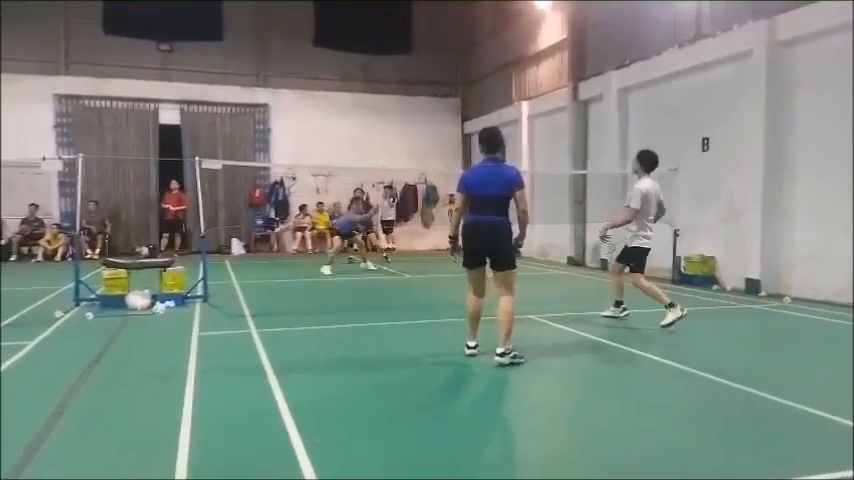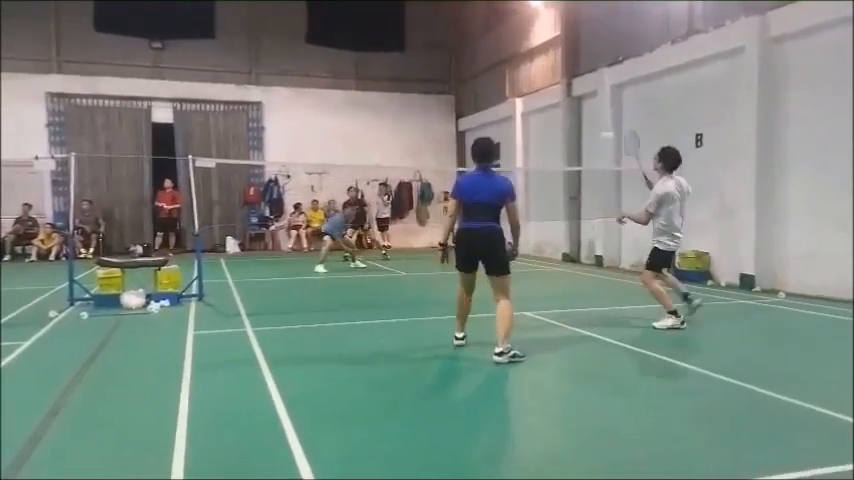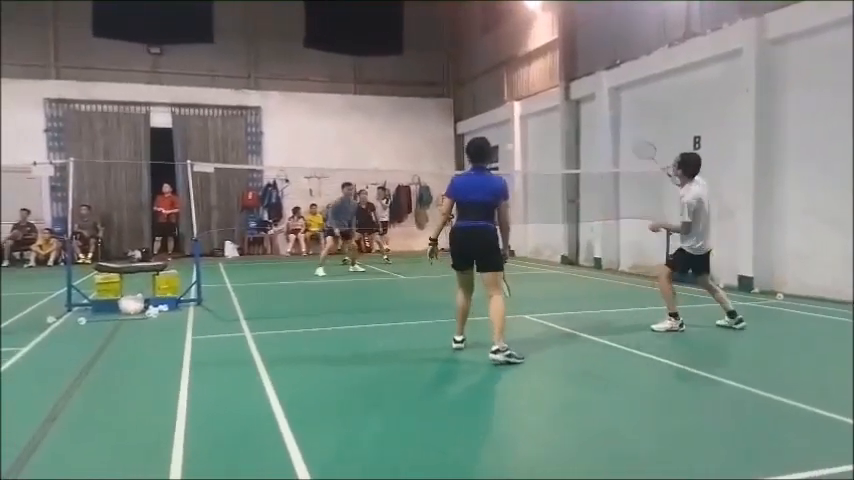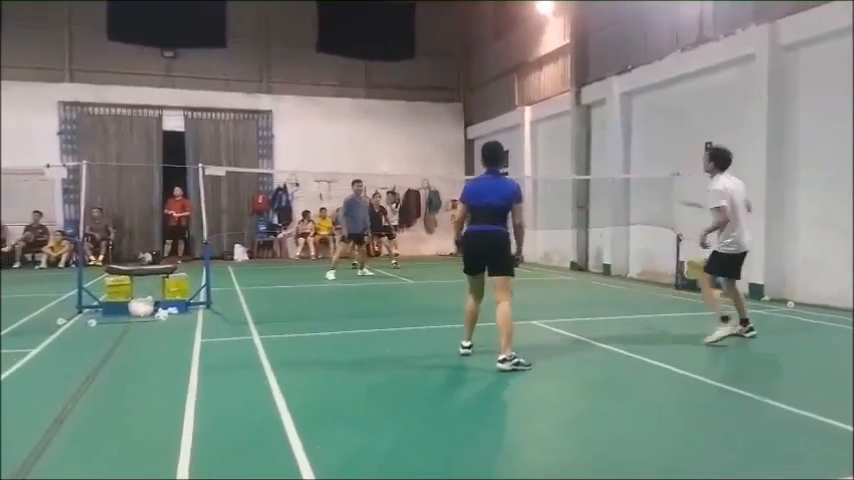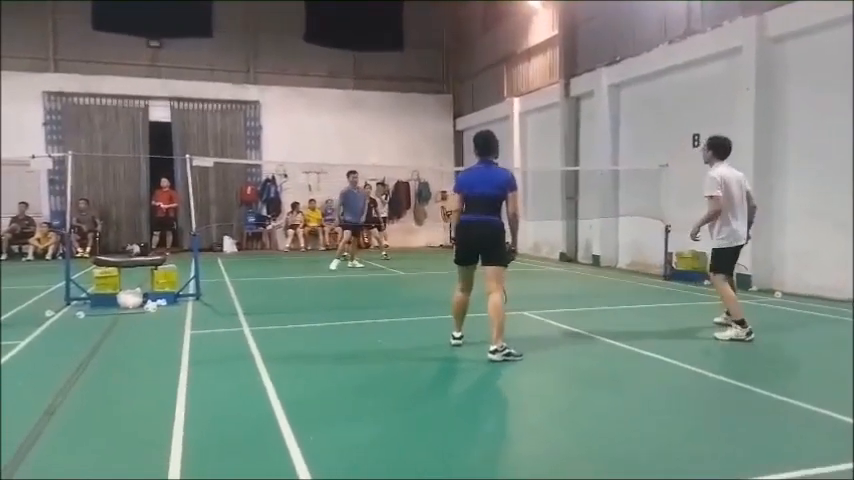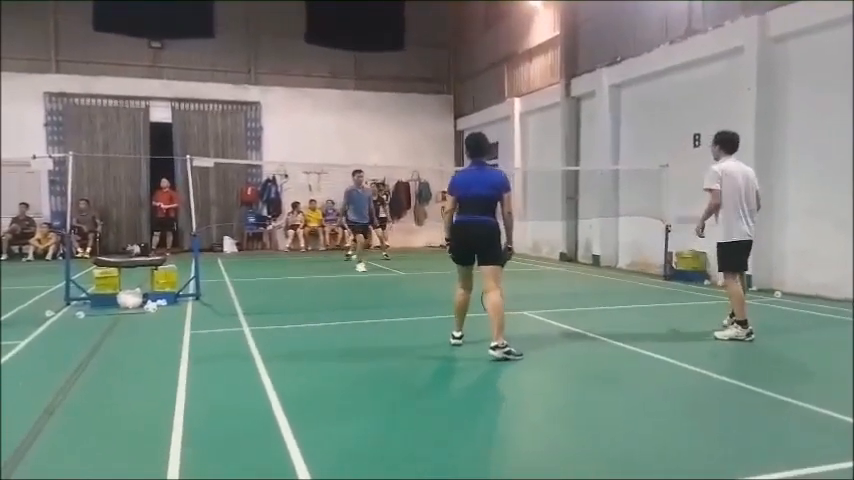
dt=0.3s
person 1, frame 1
left shoulder: (469, 175)
right shoulder: (512, 174)
left elbow: (459, 208)
right elbow: (523, 210)
left wrist: (453, 236)
right wrist: (521, 236)
left hip: (473, 233)
right hip: (499, 233)
left knee: (475, 292)
right knee: (506, 293)
left ankle: (471, 342)
right ankle: (503, 349)
person 1, frame 2
left shoulder: (461, 183)
right shoulder: (504, 184)
left elbow: (452, 216)
right elbow: (514, 220)
left wrist: (443, 244)
right wrist: (515, 245)
left hip: (466, 239)
right hip: (492, 239)
left knee: (465, 289)
right knee: (503, 297)
left ankle: (459, 334)
right ankle: (502, 348)
person 1, frame 3
left shoulder: (457, 181)
right shoulder: (498, 183)
left elbow: (445, 214)
right elbow: (504, 221)
left wrist: (434, 239)
right wrist: (505, 247)
left hip: (460, 237)
right hip: (486, 238)
left knee: (464, 290)
right knee: (495, 293)
left ankle: (459, 337)
right ankle: (499, 346)
person 1, frame 4
left shoulder: (471, 186)
right shoulder: (512, 187)
left elbow: (460, 219)
right elbow: (518, 224)
left wrist: (459, 242)
right wrist: (519, 251)
left hip: (472, 240)
right hip: (497, 242)
left knee: (474, 295)
right knee: (503, 300)
left ankle: (466, 342)
right ankle: (506, 356)
person 1, frame 5
left shoulder: (464, 176)
right shoulder: (506, 177)
left elbow: (455, 211)
right elbow: (513, 213)
left wrist: (457, 238)
right wrist: (513, 243)
left hip: (466, 231)
right hip: (492, 232)
left knee: (463, 287)
right knee: (495, 290)
left ankle: (456, 333)
right ankle: (497, 346)
person 1, frame 6
left shoulder: (458, 178)
right shoulder: (499, 177)
left elbow: (449, 211)
right elbow: (507, 213)
left wrist: (449, 239)
right wrist: (509, 242)
left hip: (461, 232)
right hip: (487, 232)
left knee: (463, 285)
right knee: (493, 289)
left ankle: (457, 333)
right ankle: (498, 343)
person 2, frame 1
left shoulder: (639, 187)
right shoulder: (654, 186)
left elbow: (629, 217)
right elbow: (661, 211)
left wrist: (606, 227)
left hip: (639, 241)
right hip: (636, 239)
left knee: (638, 280)
right knee: (616, 269)
left ankle: (673, 308)
right ankle: (618, 307)
person 2, frame 2
left shoulder: (661, 190)
right shoulder: (680, 182)
left elbow: (644, 220)
left wrist: (625, 215)
left hip: (664, 242)
right hip: (673, 238)
left knee: (648, 278)
right knee: (660, 272)
left ankle: (674, 317)
right ankle: (687, 298)
person 2, frame 3
left shoulder: (688, 197)
right shoulder: (699, 182)
left elbow: (684, 229)
left wrist: (660, 225)
right wrist: (678, 180)
left hip: (692, 246)
right hip: (703, 245)
left knee: (664, 275)
right knee: (704, 282)
left ankle: (674, 319)
right ankle: (733, 317)
person 2, frame 4
left shoulder: (717, 187)
right shoulder: (736, 182)
left elbow: (724, 218)
right elbow: (747, 208)
left wrist: (705, 232)
left hip: (728, 245)
right hip: (741, 244)
left knee: (706, 282)
right knee: (730, 284)
left ankle: (725, 323)
right ankle: (745, 324)
person 2, frame 5
left shoulder: (714, 175)
right shoulder: (738, 174)
left elbow: (717, 208)
right elbow: (752, 205)
left wrist: (698, 225)
right wrist: (747, 227)
left hip: (725, 237)
right hip: (738, 235)
left knee: (719, 280)
right knee: (725, 276)
left ankle: (741, 327)
right ankle: (731, 314)
person 2, frame 6
left shoulder: (717, 169)
right shoulder: (748, 171)
left elbow: (716, 202)
right elbow: (757, 204)
left wrist: (702, 221)
left hip: (729, 233)
right hip: (747, 232)
left knee: (731, 277)
right knee: (738, 276)
left ankle: (742, 327)
right ankle: (735, 316)
